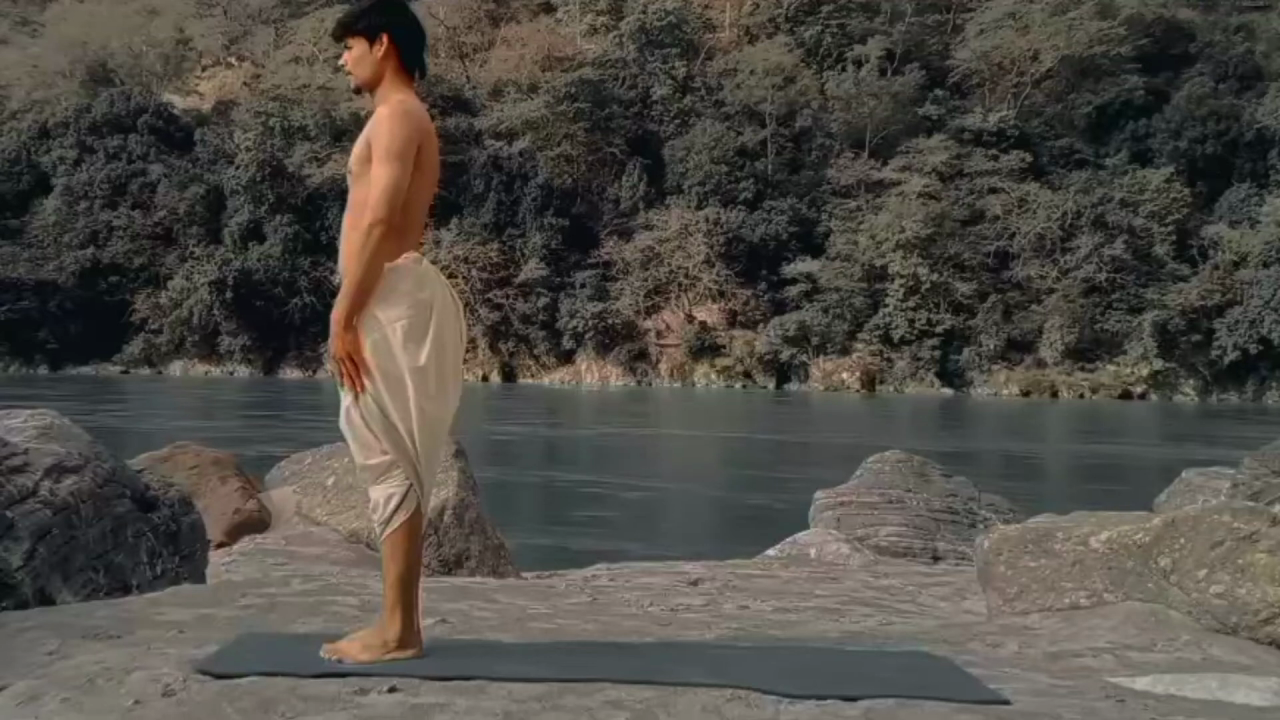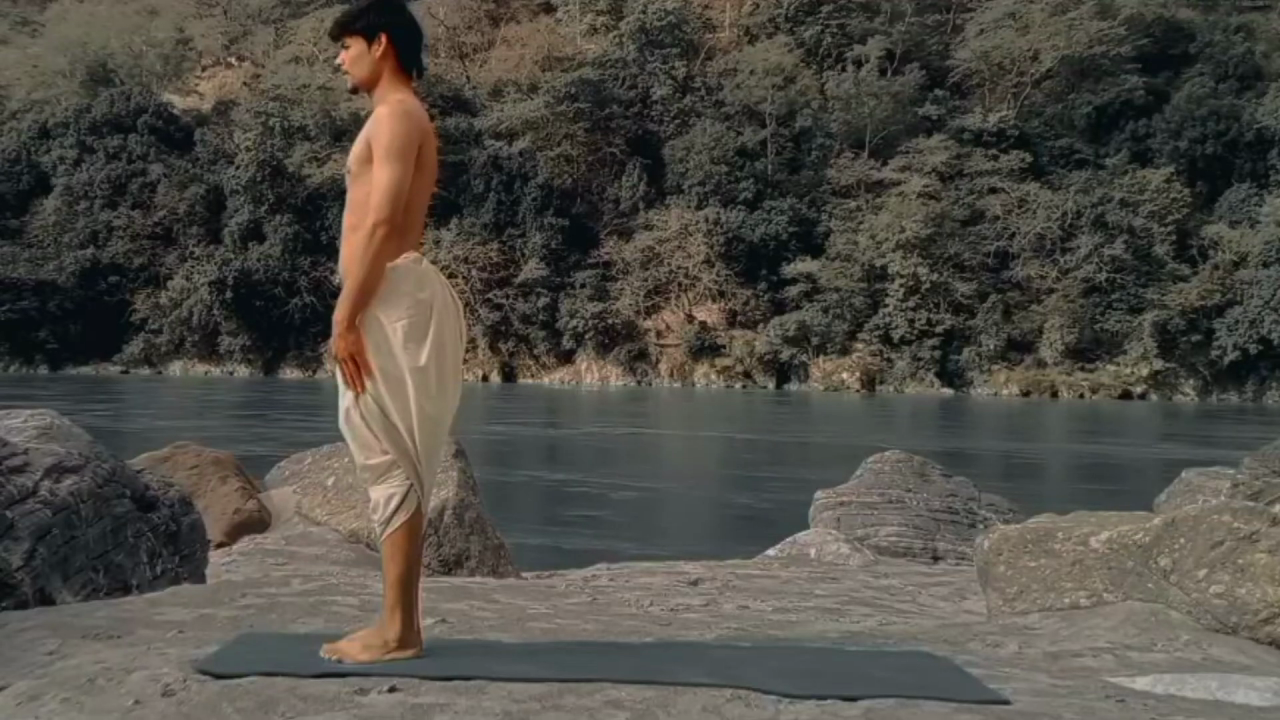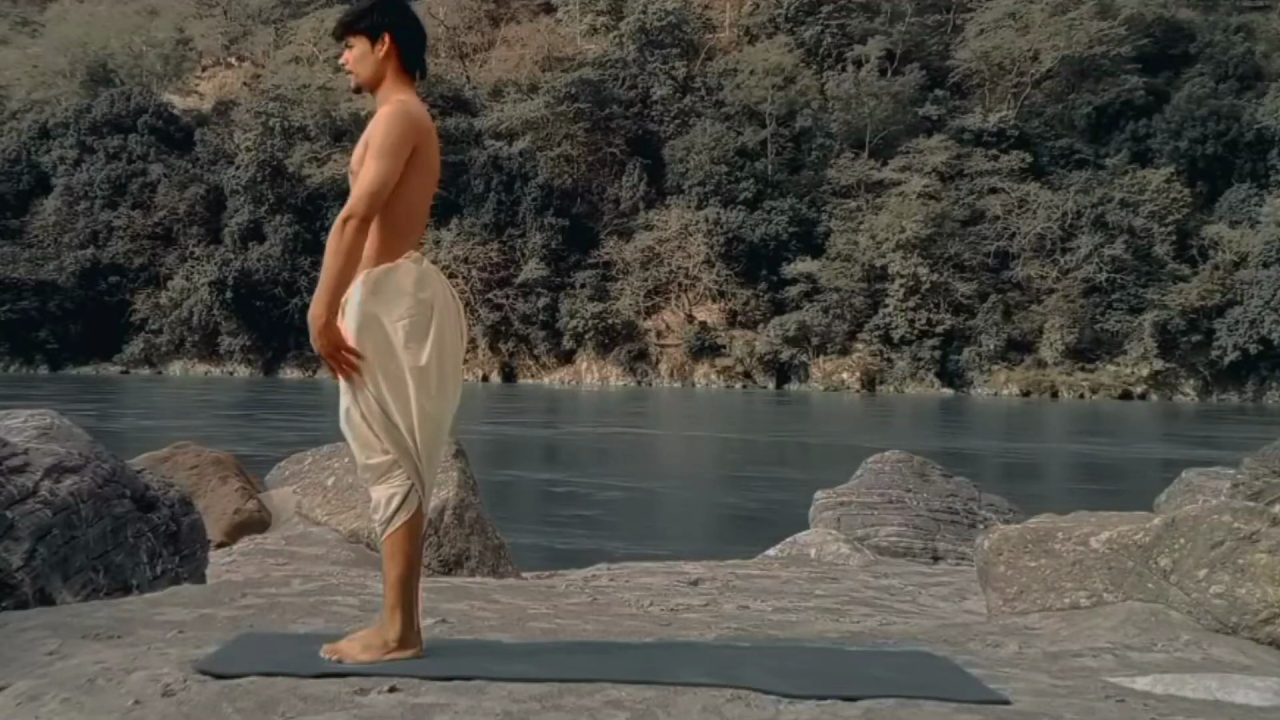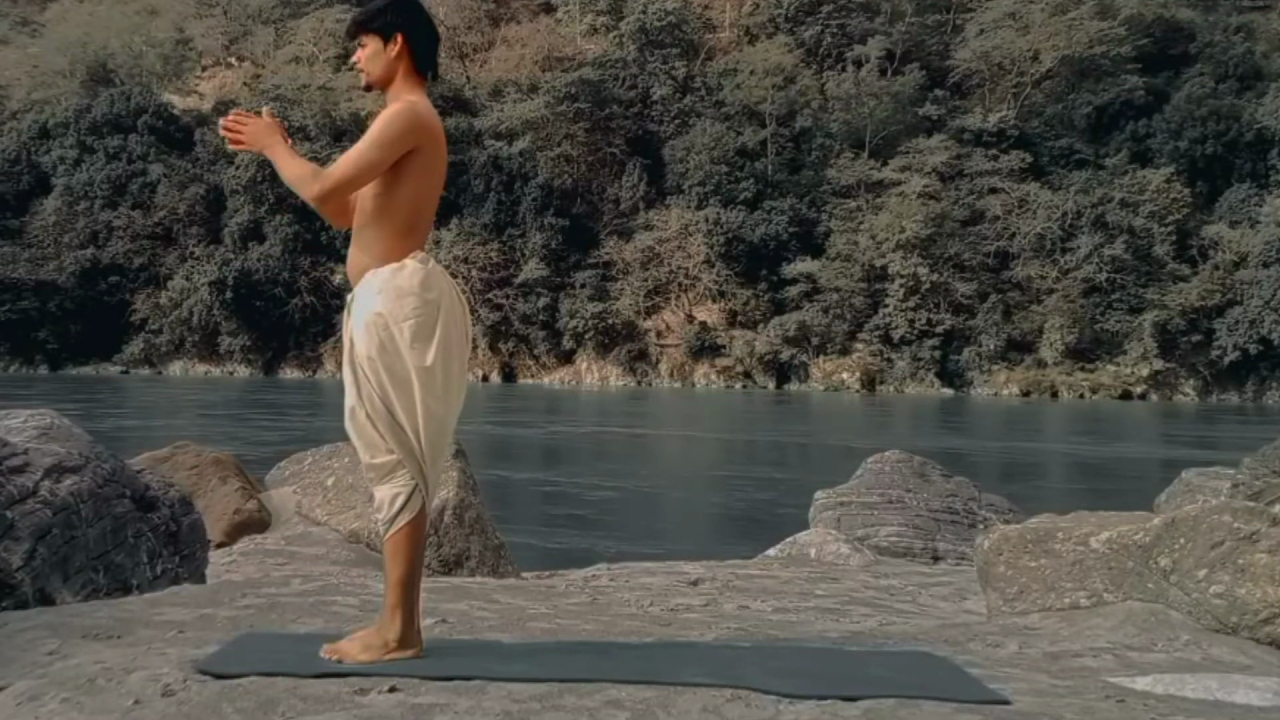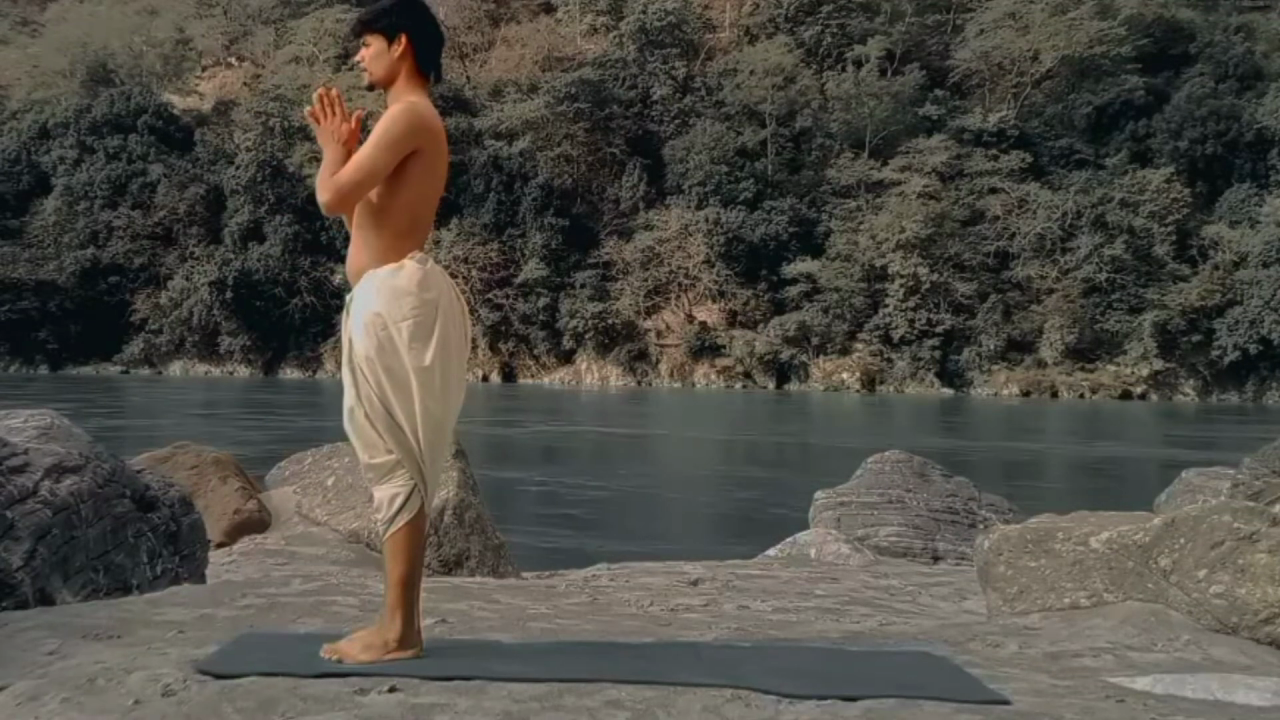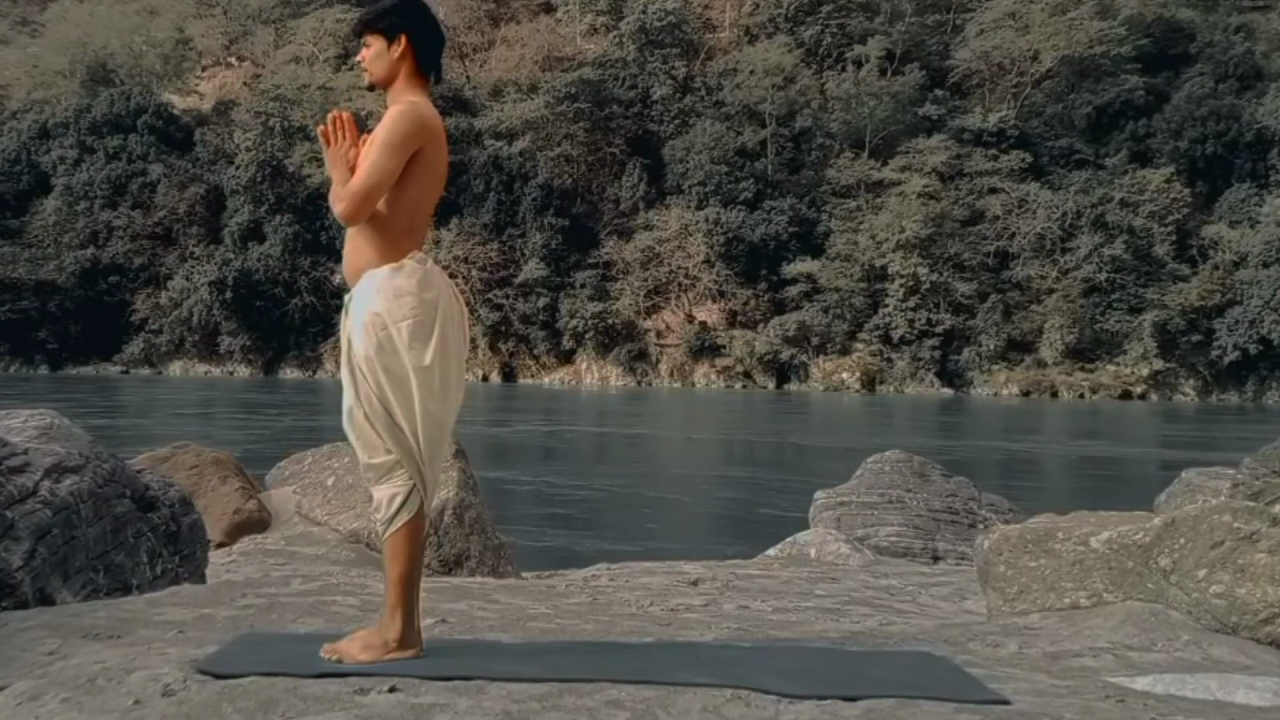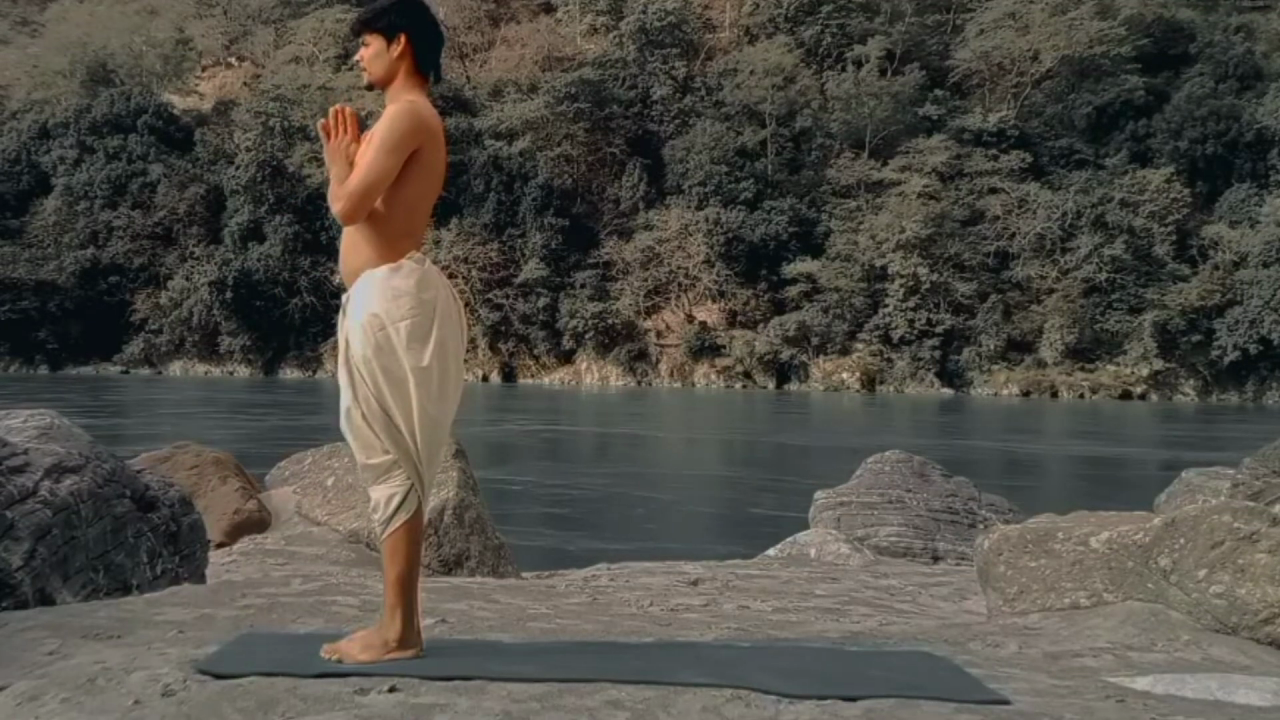
dt=0.5s
person 1, frame 1
left shoulder: (397, 114)
right shoulder: (400, 119)
left elbow: (379, 223)
left wrist: (342, 316)
left hip: (389, 302)
right hip: (389, 302)
left knee: (390, 464)
right knee: (391, 465)
left ankle: (397, 629)
right ankle: (397, 622)
person 1, frame 2
left shoulder: (396, 114)
right shoulder: (397, 119)
left elbow: (380, 224)
left wrist: (345, 316)
left hip: (387, 303)
right hip: (387, 301)
left knee: (390, 464)
right knee: (390, 465)
left ankle: (397, 629)
right ankle: (396, 621)
person 1, frame 3
left shoulder: (399, 114)
right shoulder: (399, 119)
left elbow: (356, 217)
left wrist: (322, 310)
right wrist: (343, 309)
left hip: (389, 299)
right hip: (384, 299)
left knee: (391, 463)
right knee: (390, 464)
left ankle: (398, 628)
right ankle: (396, 621)
person 1, frame 4
left shoulder: (409, 114)
right shoulder: (404, 122)
left elbow: (322, 189)
right elbow: (346, 212)
left wrist: (271, 149)
right wrist: (279, 148)
left hip: (395, 299)
right hip: (386, 298)
left knee: (397, 463)
right knee: (394, 465)
left ankle: (397, 628)
right ankle: (398, 620)
person 1, frame 5
left shoulder: (407, 115)
right shoulder: (406, 122)
left elbow: (333, 199)
right elbow: (360, 216)
left wrist: (333, 151)
right wrist: (343, 152)
left hip: (393, 297)
right hip: (388, 298)
left knee: (394, 464)
right knee: (395, 464)
left ankle: (398, 627)
right ankle: (398, 621)
person 1, frame 6
left shoulder: (408, 115)
right shoulder: (407, 123)
left elbow: (350, 209)
left wrist: (338, 168)
right wrist: (350, 165)
left hip: (393, 300)
right hip: (386, 299)
left knee: (394, 466)
right knee: (392, 466)
left ankle: (398, 629)
right ankle: (397, 620)
person 1, frame 7
left shoulder: (406, 113)
right shoulder: (407, 120)
left elbow: (347, 206)
left wrist: (337, 162)
right wrist: (350, 160)
left hip: (390, 299)
right hip: (384, 300)
left knee: (390, 466)
right knee: (389, 466)
left ankle: (398, 630)
right ankle: (396, 620)
